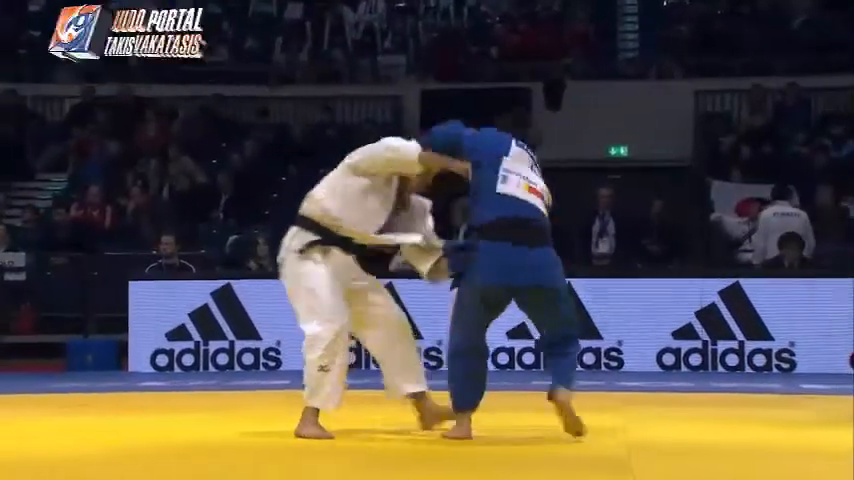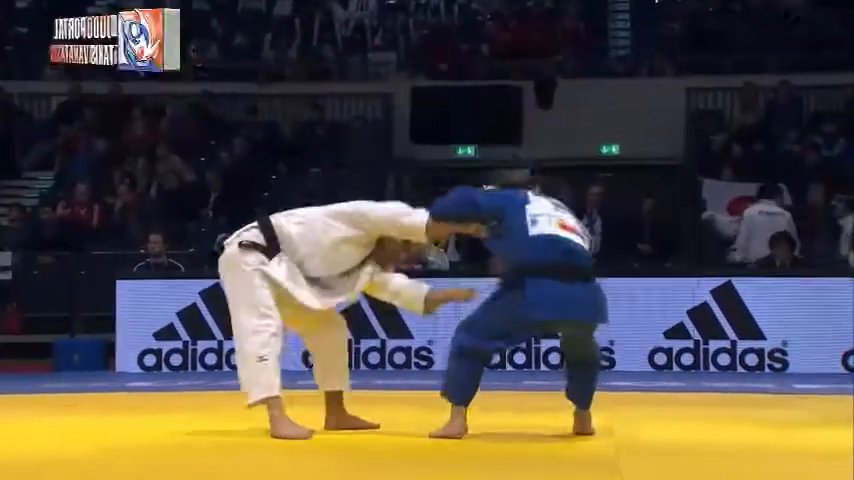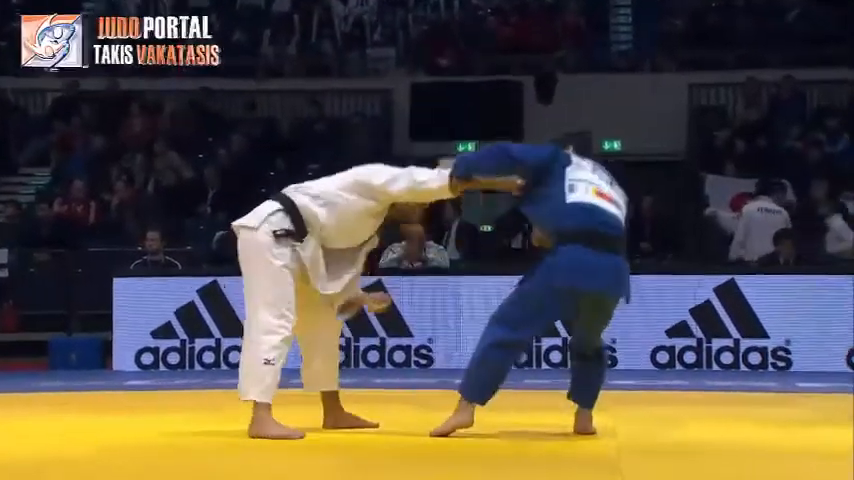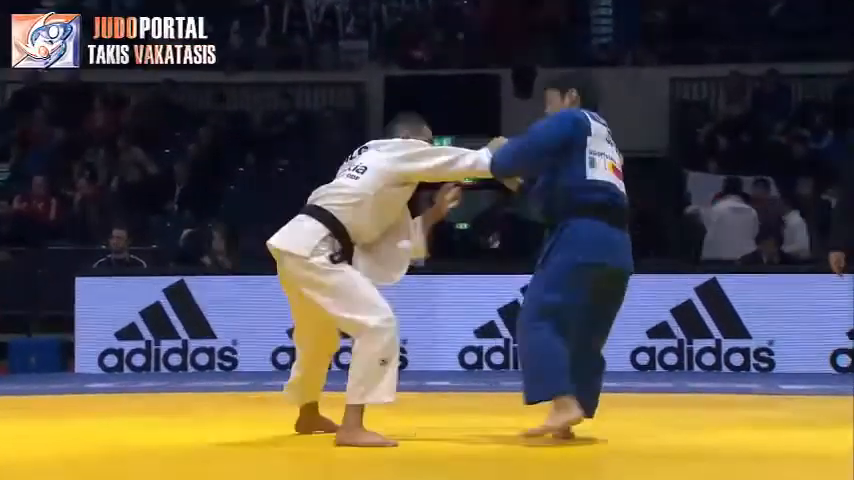
dt=0.3s
person 1, frame 1
left shoulder: (498, 144)
right shoulder: (537, 179)
left elbow: (444, 136)
right wrist: (449, 252)
left hip: (495, 259)
right hip: (540, 260)
left knee: (466, 338)
right knee: (562, 335)
left ankle: (463, 422)
right ankle: (561, 390)
person 1, frame 2
left shoulder: (520, 200)
right shoulder: (576, 226)
left elbow: (464, 200)
left wrist: (433, 218)
left hip: (540, 292)
right hip: (585, 298)
left knee: (470, 338)
right knee: (582, 350)
left ankle: (457, 420)
right ankle: (583, 417)
person 1, frame 3
left shoulder: (557, 159)
right shoulder: (615, 190)
left elbow: (505, 156)
left wrist: (457, 170)
left hip: (571, 262)
right hip: (612, 269)
left knee: (505, 329)
right knee: (588, 343)
left ankle: (465, 411)
right ankle: (583, 418)
person 1, frame 4
left shoulder: (570, 121)
right shoulder: (603, 137)
left elbow: (529, 151)
left wrist: (497, 162)
right wrist: (524, 182)
left hip: (581, 238)
right hip: (616, 245)
left knee: (537, 319)
right knee: (586, 339)
left ankle: (564, 405)
right ankle: (570, 413)
person 2, frame 1
left shoulder: (406, 204)
right shoulder: (375, 163)
left elbow: (421, 246)
right elbow: (398, 151)
right wrist: (457, 166)
left hip: (339, 258)
right hip: (309, 251)
left knee: (388, 320)
right knee: (332, 326)
left ankle: (424, 407)
right ankle: (309, 419)
person 2, frame 2
left shoulder: (365, 266)
right shoulder: (367, 220)
left elbow: (401, 289)
right elbow: (417, 221)
left wrist: (447, 295)
right wrist: (467, 227)
left hip: (280, 266)
right hip: (250, 252)
left knee: (330, 329)
right knee: (262, 326)
left ankle: (336, 414)
right ankle: (278, 419)
person 2, frame 3
left shoulder: (368, 222)
right shoulder: (375, 178)
left elbow: (337, 280)
right elbow: (430, 183)
left wrist: (359, 300)
right wrist: (494, 181)
left hip: (289, 238)
right hip: (269, 230)
left knee: (319, 322)
right knee: (275, 320)
left ankle: (334, 411)
right ankle: (260, 418)
person 2, frame 4
right shoulder: (401, 151)
left elbow: (394, 243)
right elbow: (464, 161)
left wrist: (433, 216)
left hip: (302, 245)
right hip: (311, 248)
left knee: (318, 333)
right knee: (378, 323)
left ankle: (308, 414)
right ankle: (351, 427)
